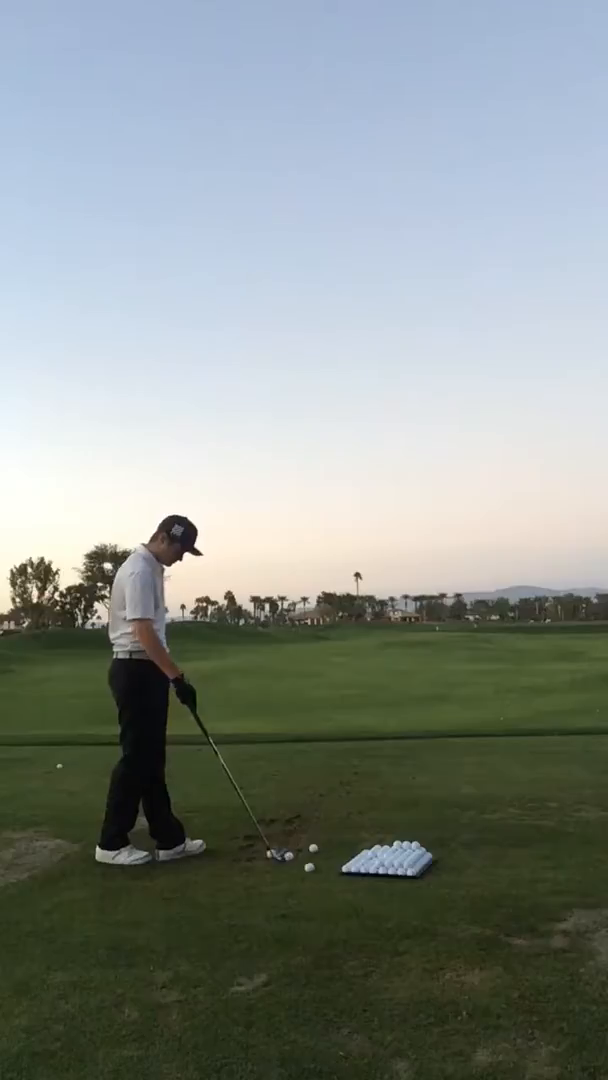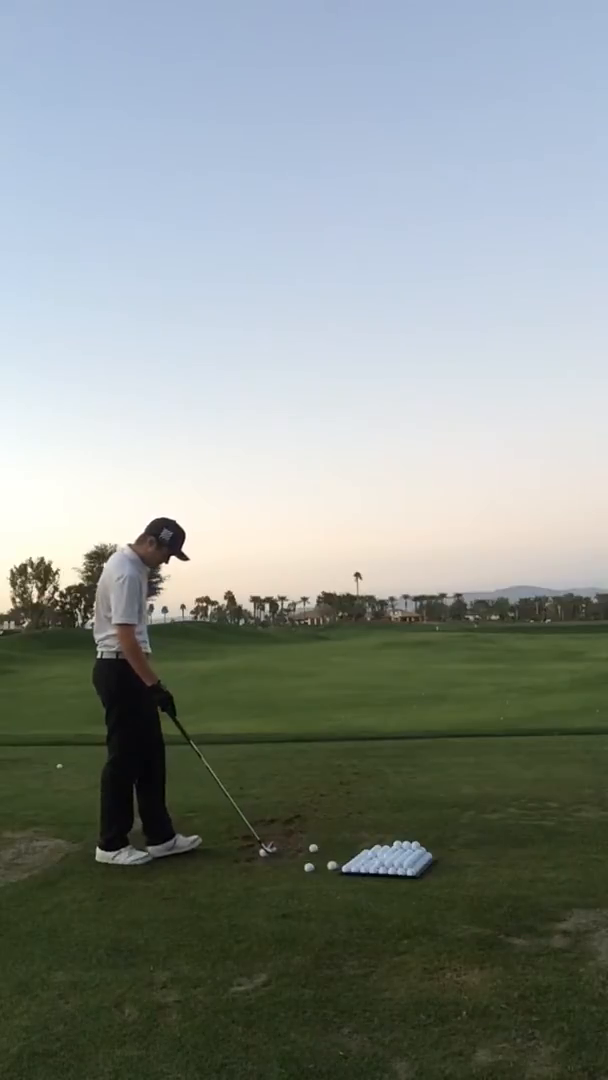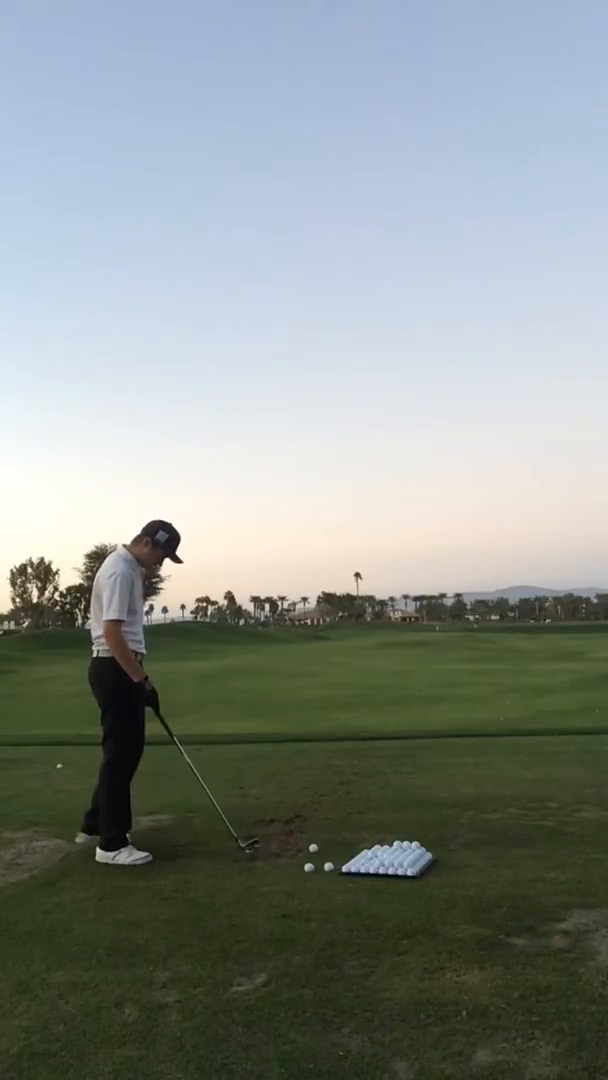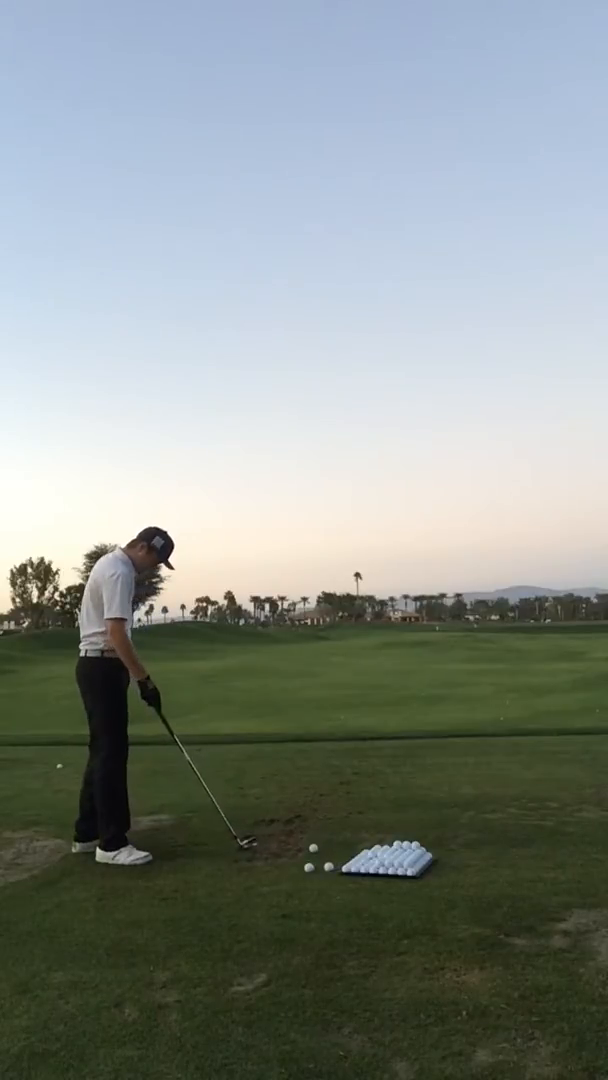
dt=0.5s
person 1, frame 1
left shoulder: (151, 567)
right shoulder: (139, 571)
right elbow: (144, 632)
right wrist: (177, 676)
left hip: (145, 670)
right hip: (135, 671)
left knee: (151, 758)
right knee: (136, 757)
left ankle: (169, 839)
right ankle: (111, 843)
person 1, frame 2
left shoulder: (131, 565)
right shoulder: (126, 573)
right elbow: (125, 637)
right wrist: (155, 685)
left hip: (128, 671)
right hip: (120, 672)
left knee: (150, 753)
right knee: (124, 757)
left ankle: (159, 836)
right ankle: (111, 844)
person 1, frame 3
left shoulder: (128, 567)
right shoulder: (120, 572)
right elbow: (112, 633)
right wrist: (141, 680)
left hip: (122, 669)
right hip: (115, 671)
left knee: (128, 749)
right knee: (119, 754)
left ankle: (95, 825)
right ankle: (111, 843)
person 1, frame 4
left shoulder: (111, 564)
right shoulder: (119, 572)
right elbow: (117, 633)
right wrist: (144, 679)
left hip: (97, 665)
right hip: (102, 667)
left knee: (103, 752)
right knee: (112, 754)
left ankle: (87, 833)
right ankle: (111, 843)
